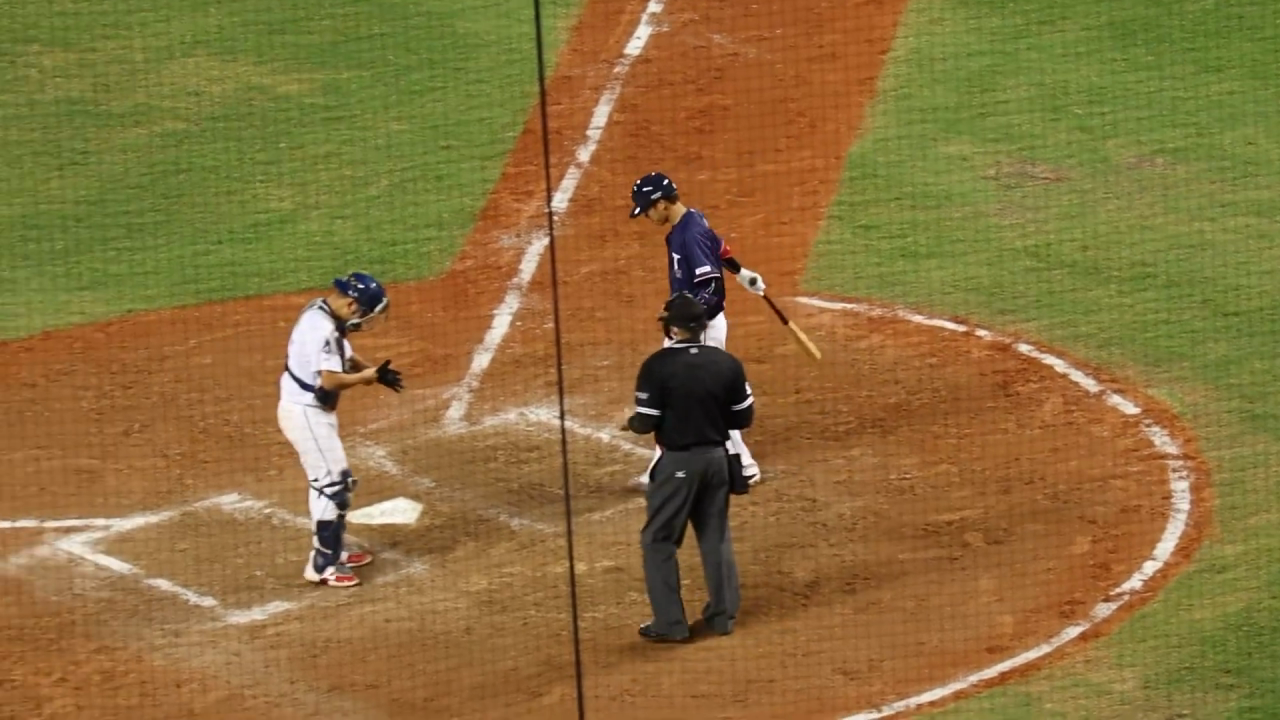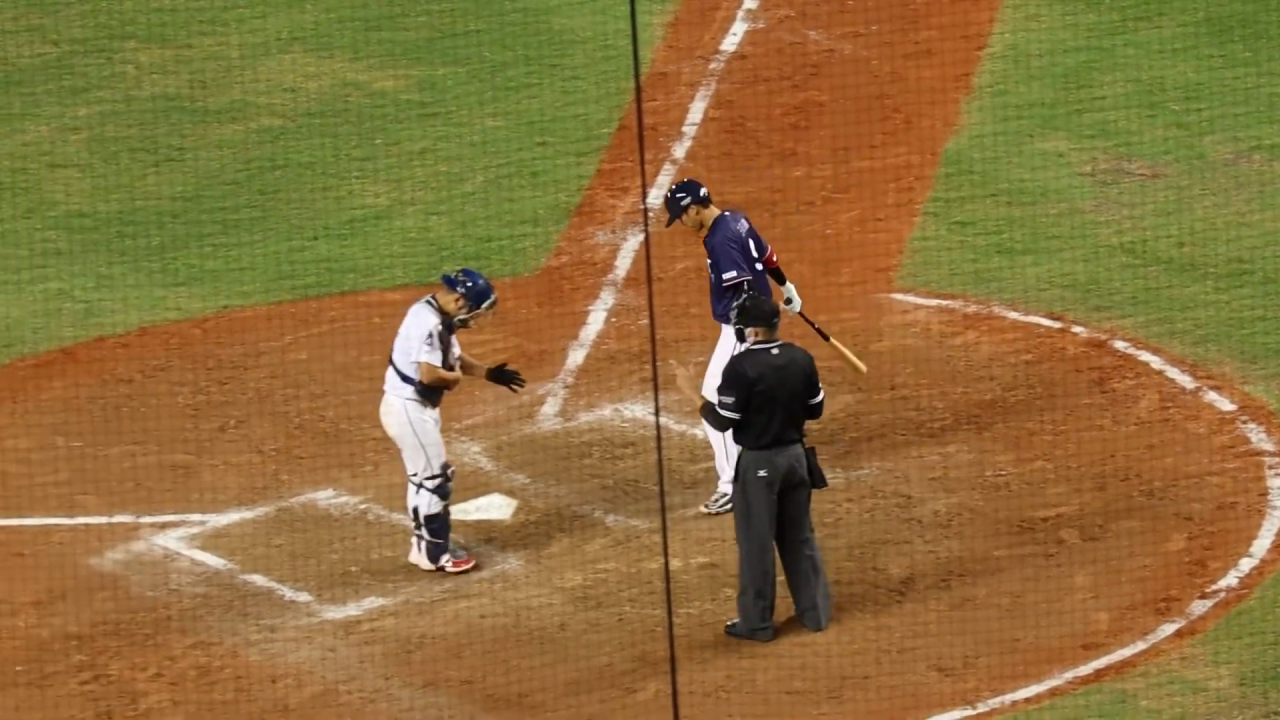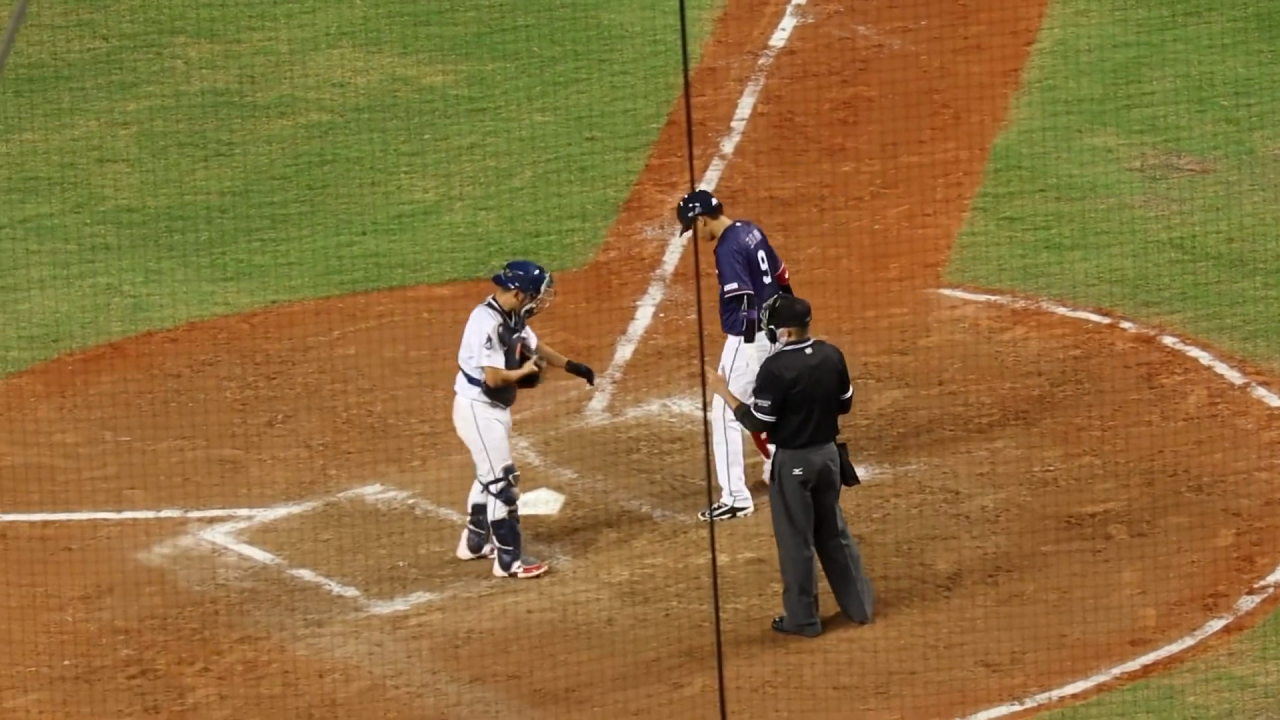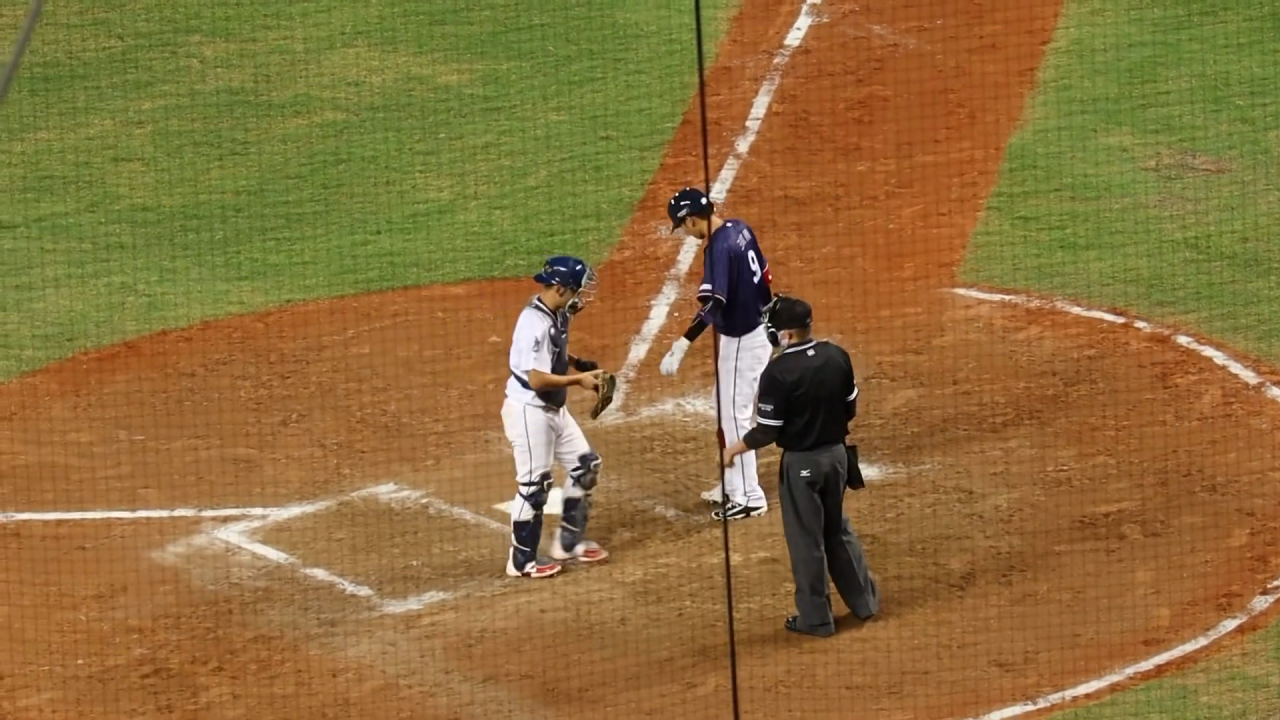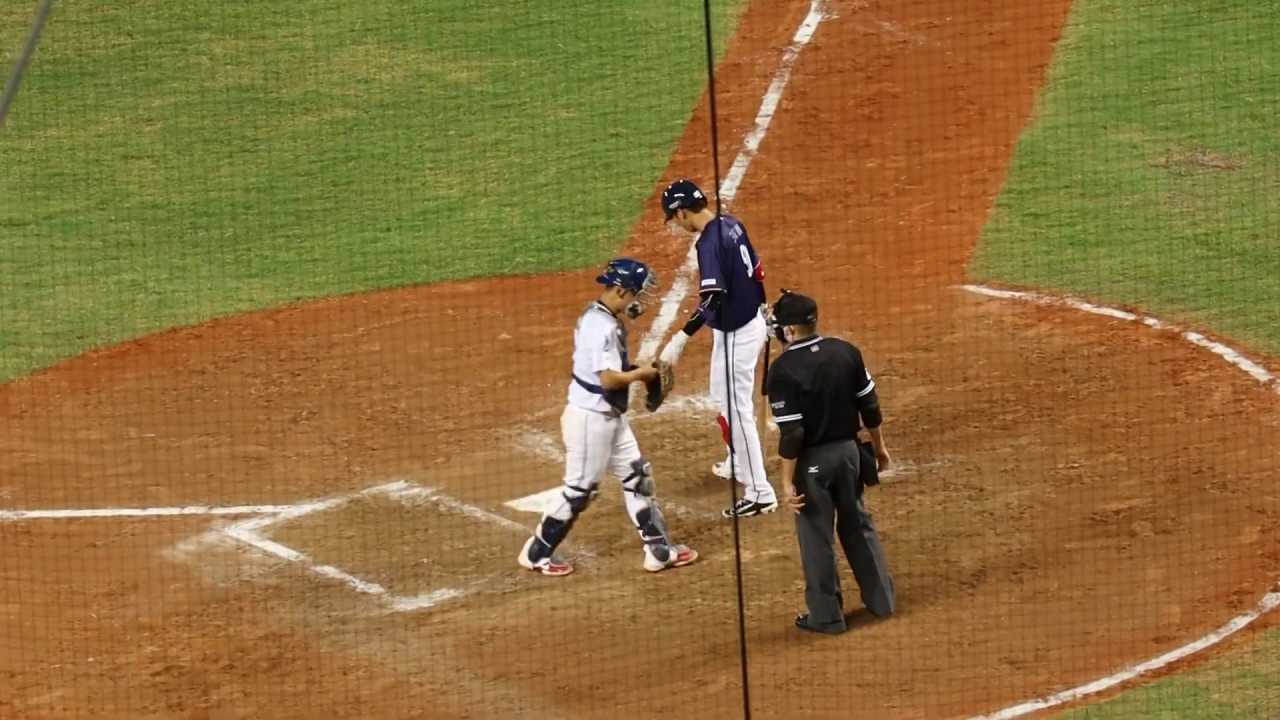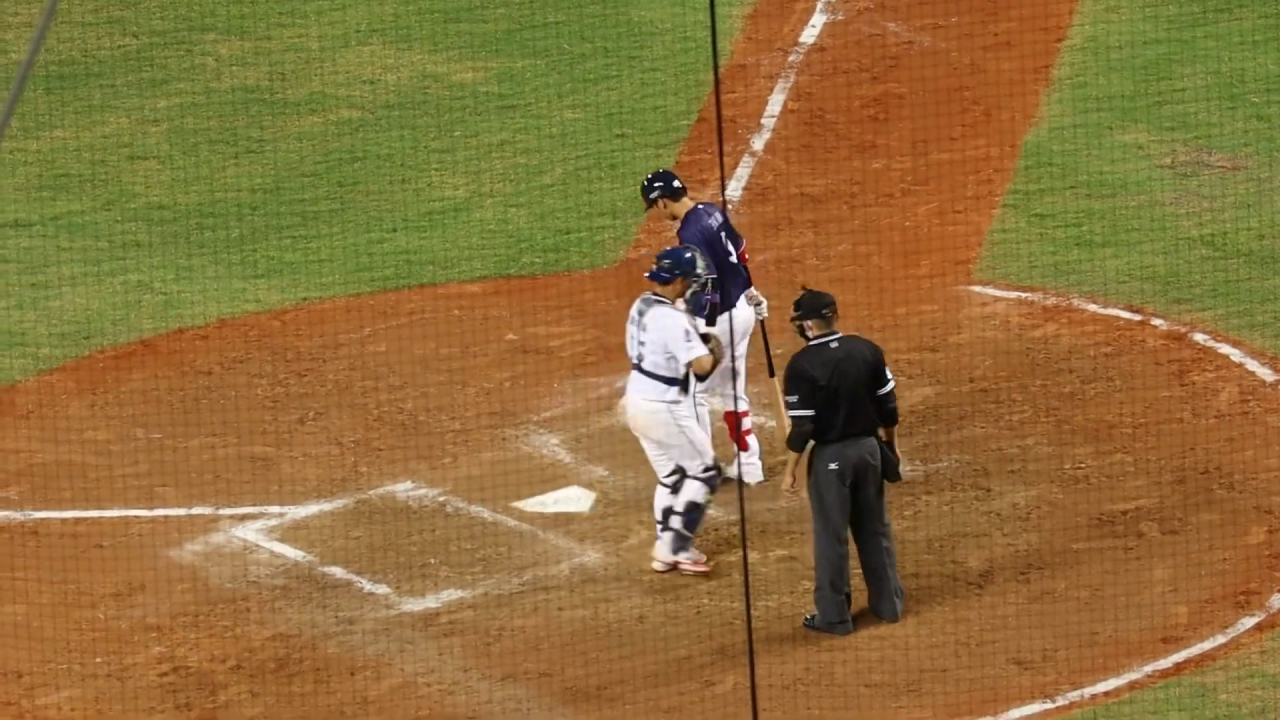
dt=0.3s
person 1, frame 1
left shoulder: (658, 365)
right shoulder: (727, 363)
left elbow: (647, 422)
right elbow: (743, 417)
left wrist: (629, 422)
left hip: (678, 464)
right hip: (716, 458)
left knee: (659, 541)
right knee: (717, 539)
left ankle: (669, 621)
right ankle: (723, 615)
person 1, frame 2
left shoulder: (740, 366)
right shoulder: (802, 359)
left elbow: (723, 422)
right elbow: (815, 409)
left wrist: (691, 392)
left hip: (759, 463)
right hip: (795, 456)
left knee: (756, 543)
right knee: (800, 537)
left ankle: (756, 622)
right ankle: (815, 611)
person 1, frame 3
left shoulder: (775, 368)
right shoulder: (832, 356)
left elbow: (758, 423)
right elbow: (844, 404)
left wrist: (723, 392)
left hip: (794, 461)
right hip: (829, 453)
left knee: (796, 540)
right knee: (834, 531)
left ankle: (803, 618)
right ankle: (858, 604)
person 1, frame 4
left shoulder: (778, 372)
right shoulder: (838, 356)
left elbow: (767, 432)
right elbow: (850, 410)
left wrist: (735, 449)
left hip: (802, 463)
right hip: (837, 454)
left knee: (806, 540)
right knee: (838, 530)
left ankle: (815, 618)
right ankle: (864, 600)
person 1, frame 5
left shoulder: (783, 369)
right shoulder: (846, 352)
left elbow: (791, 433)
right elbow: (869, 405)
left wrist: (788, 481)
right wrist: (878, 444)
left hip: (813, 460)
right hip: (848, 451)
left knee: (816, 539)
right knee: (858, 527)
left ankle: (827, 615)
right ankle: (881, 599)
person 1, frame 6
left shoulder: (802, 365)
right shoulder: (868, 350)
left elbow: (802, 427)
right elbow: (888, 405)
left wrist: (790, 471)
right wrist: (891, 444)
left hip: (831, 456)
right hip: (869, 448)
left knee: (830, 537)
right knee: (875, 529)
left ankle: (834, 615)
right ankle: (888, 602)
person 2, frame 1
left shoulder: (690, 233)
right shoulder: (690, 221)
left elbow: (709, 286)
right elbow: (719, 248)
right wrist: (742, 273)
left hip: (702, 326)
left ankle: (744, 464)
person 2, frame 2
left shoulder: (720, 237)
right shoulder: (735, 219)
left elbow: (741, 288)
right elbow: (766, 254)
left wrist: (745, 338)
right wrist: (786, 287)
left knee: (715, 400)
left ankle: (731, 483)
person 2, frame 3
left shoulder: (728, 249)
right shoulder: (750, 230)
left elbow: (743, 303)
right elbow: (779, 272)
left wrist: (745, 348)
left hip: (748, 339)
left knee: (725, 416)
left ankle: (737, 497)
person 2, frame 4
left shoulder: (718, 248)
right shoulder: (740, 229)
left elbow: (711, 306)
right elbow: (764, 275)
left wrist: (682, 344)
left hip: (742, 339)
right hip: (759, 330)
left knee: (735, 416)
right knee: (731, 412)
left ankle: (750, 497)
right ankle: (733, 484)
person 2, frame 5
left shoulder: (709, 243)
right shoulder: (731, 224)
left elbow: (711, 300)
right elbow: (756, 270)
left wrist: (681, 338)
right wrist: (763, 309)
left hip: (735, 332)
right hip: (752, 323)
left knee: (735, 410)
right knee: (728, 400)
left ankle: (759, 492)
right ankle: (739, 464)
person 2, frame 6
left shoulder: (691, 232)
right shoulder: (713, 211)
left elbow: (707, 287)
right elbow: (740, 255)
left wrist: (707, 333)
right wrist: (751, 293)
left hip: (720, 319)
right hip: (741, 310)
left knee: (695, 391)
right knee: (732, 391)
right ankle: (749, 463)
person 3, frame 1
left shoulder: (325, 317)
right shoulder: (321, 326)
left elbow: (347, 359)
right elbow: (330, 380)
left wrist: (374, 374)
right wrist: (363, 376)
left hip: (312, 410)
right hip: (305, 413)
left knee: (322, 482)
right knee: (337, 483)
left ankle: (331, 552)
right ankle: (323, 564)
person 3, frame 2
left shoulder: (437, 316)
right shoulder: (427, 320)
left elbow: (455, 358)
right elbow: (429, 374)
left wrist: (490, 374)
right wrist: (455, 378)
left hip: (417, 406)
right hip: (408, 408)
left knee: (421, 476)
right knee: (436, 477)
left ankle: (423, 545)
right ankle: (437, 552)
person 3, frame 3
left shoulder: (513, 316)
right shoulder: (487, 322)
left elbow: (534, 345)
right elbow: (493, 376)
left wrist: (568, 365)
right wrist: (525, 373)
left hip: (497, 408)
right hip: (478, 408)
left knee: (491, 477)
right knee: (503, 481)
left ankle: (474, 541)
right ankle: (508, 559)
person 3, frame 4
left shoulder: (556, 315)
right shoulder: (534, 323)
right elbow: (538, 379)
left wrist: (577, 363)
right wrist: (578, 379)
left hip: (552, 409)
right hip: (528, 412)
left knee: (585, 466)
right knee: (534, 485)
left ankle: (570, 541)
right ankle: (522, 560)
person 3, frame 5
left shoulder: (598, 317)
right shoulder: (603, 327)
right elbow: (611, 379)
left wrist: (640, 369)
right wrist: (645, 374)
left hip: (608, 415)
right hip: (591, 418)
left knee: (638, 477)
right knee: (579, 490)
left ankle: (658, 550)
right ankle: (537, 553)
person 3, frame 6
left shoulder: (640, 306)
right shoulder: (673, 318)
right elbow: (702, 366)
left wrist: (697, 344)
right wrist: (714, 350)
left hip: (639, 401)
right hip: (663, 408)
left knee: (671, 477)
right knee: (705, 472)
left ankle: (667, 550)
right ankle: (672, 544)
